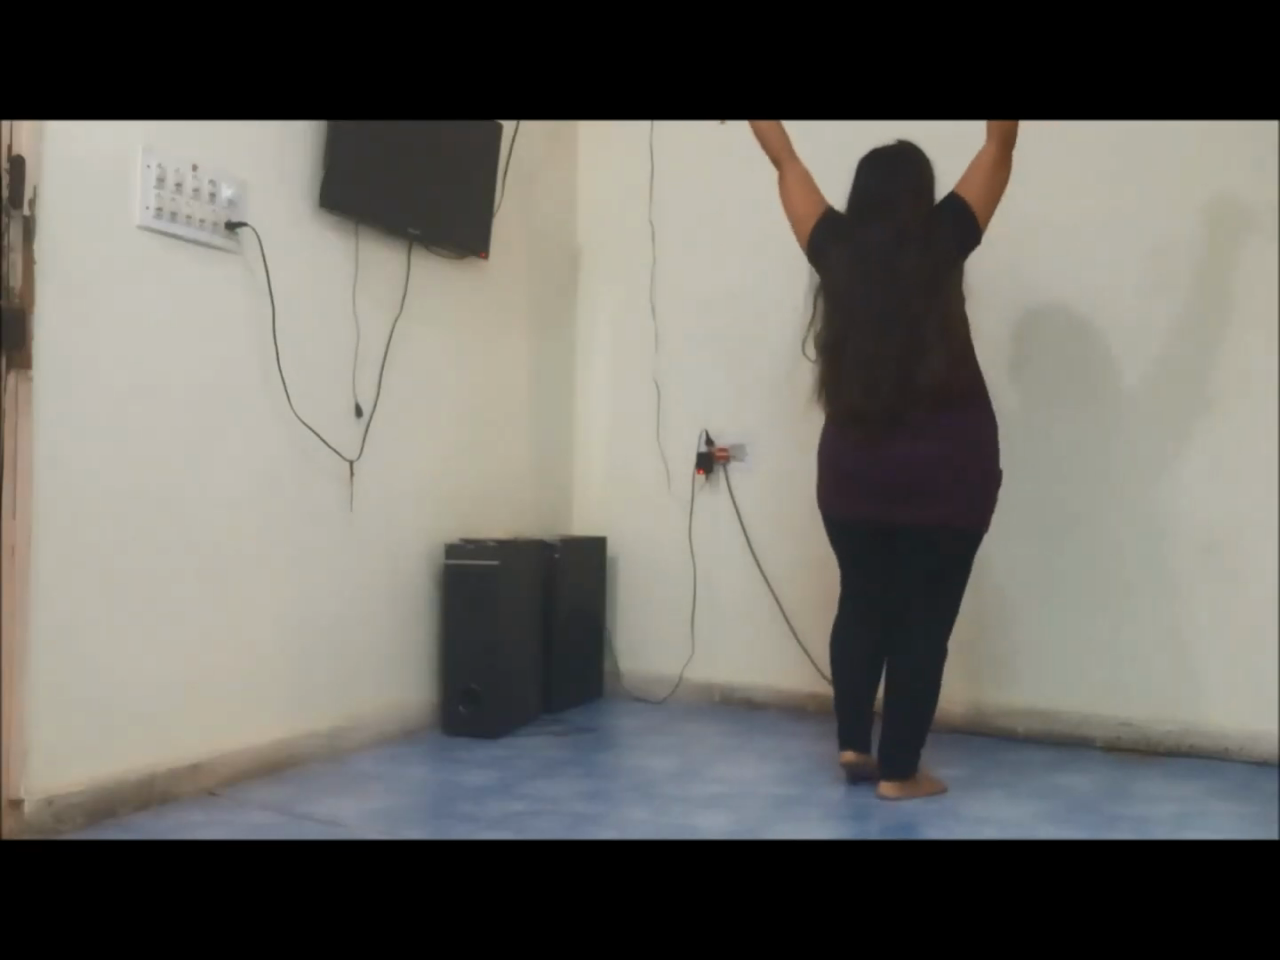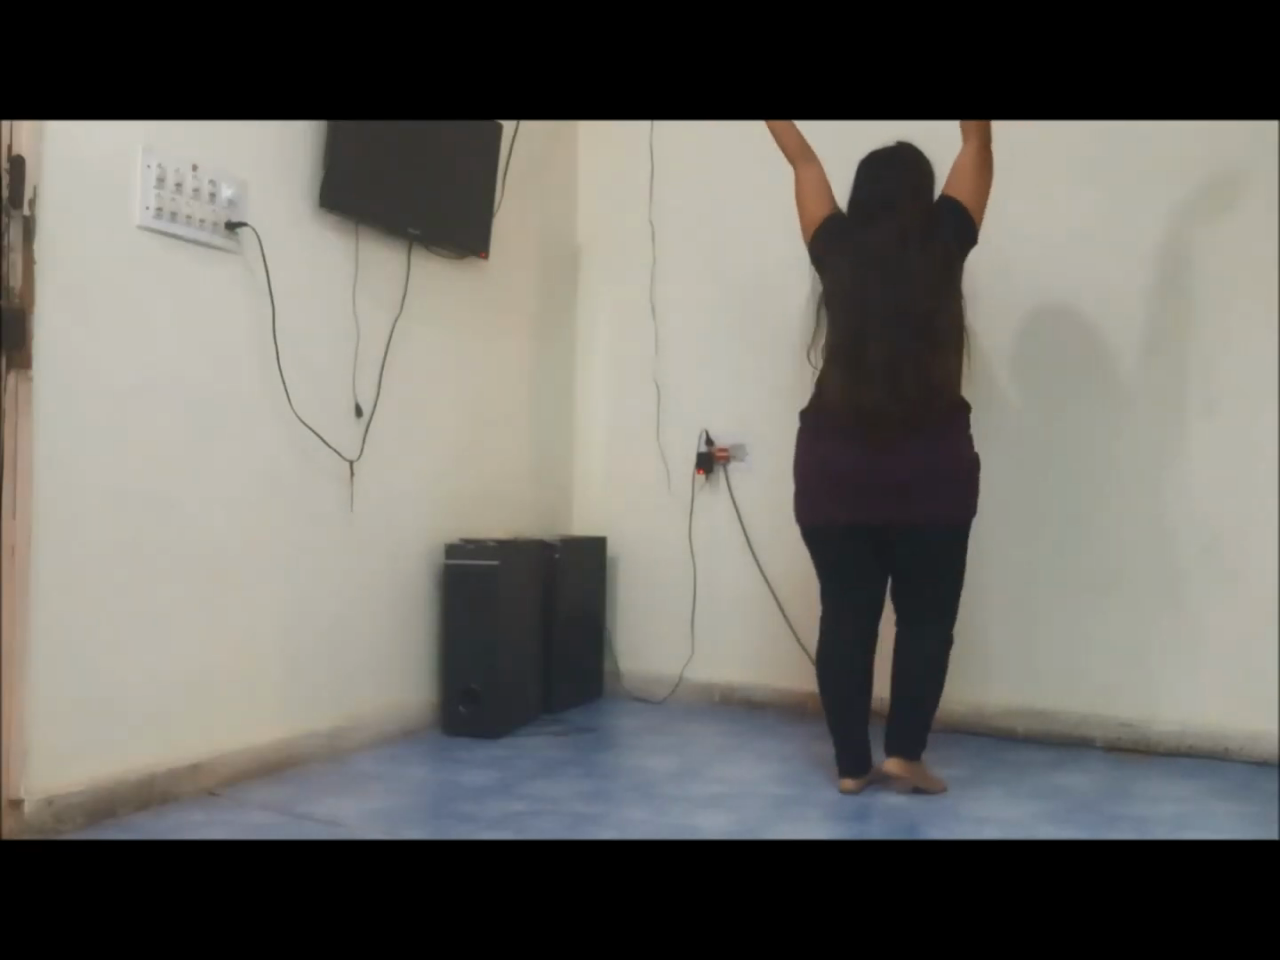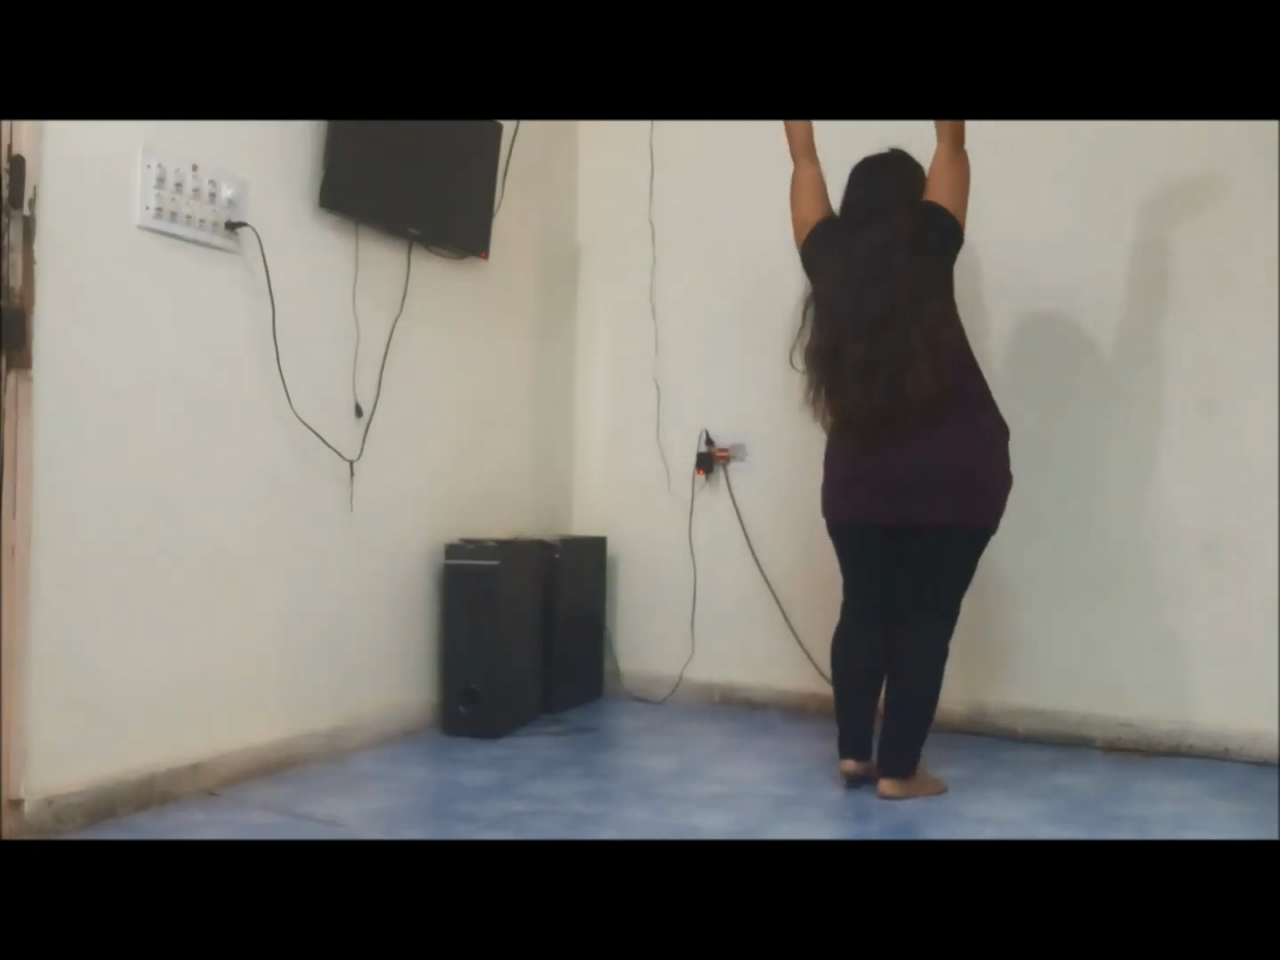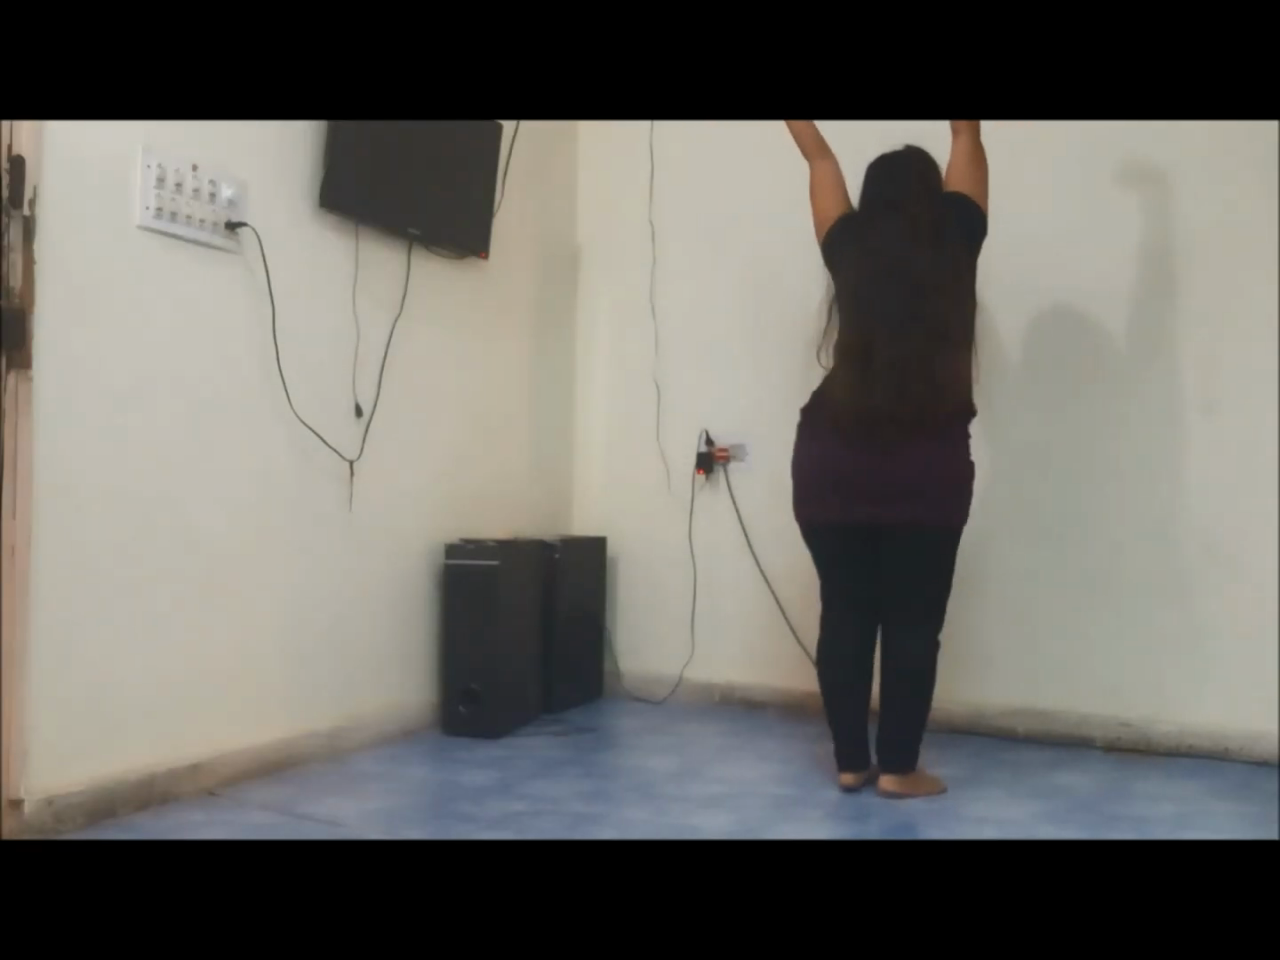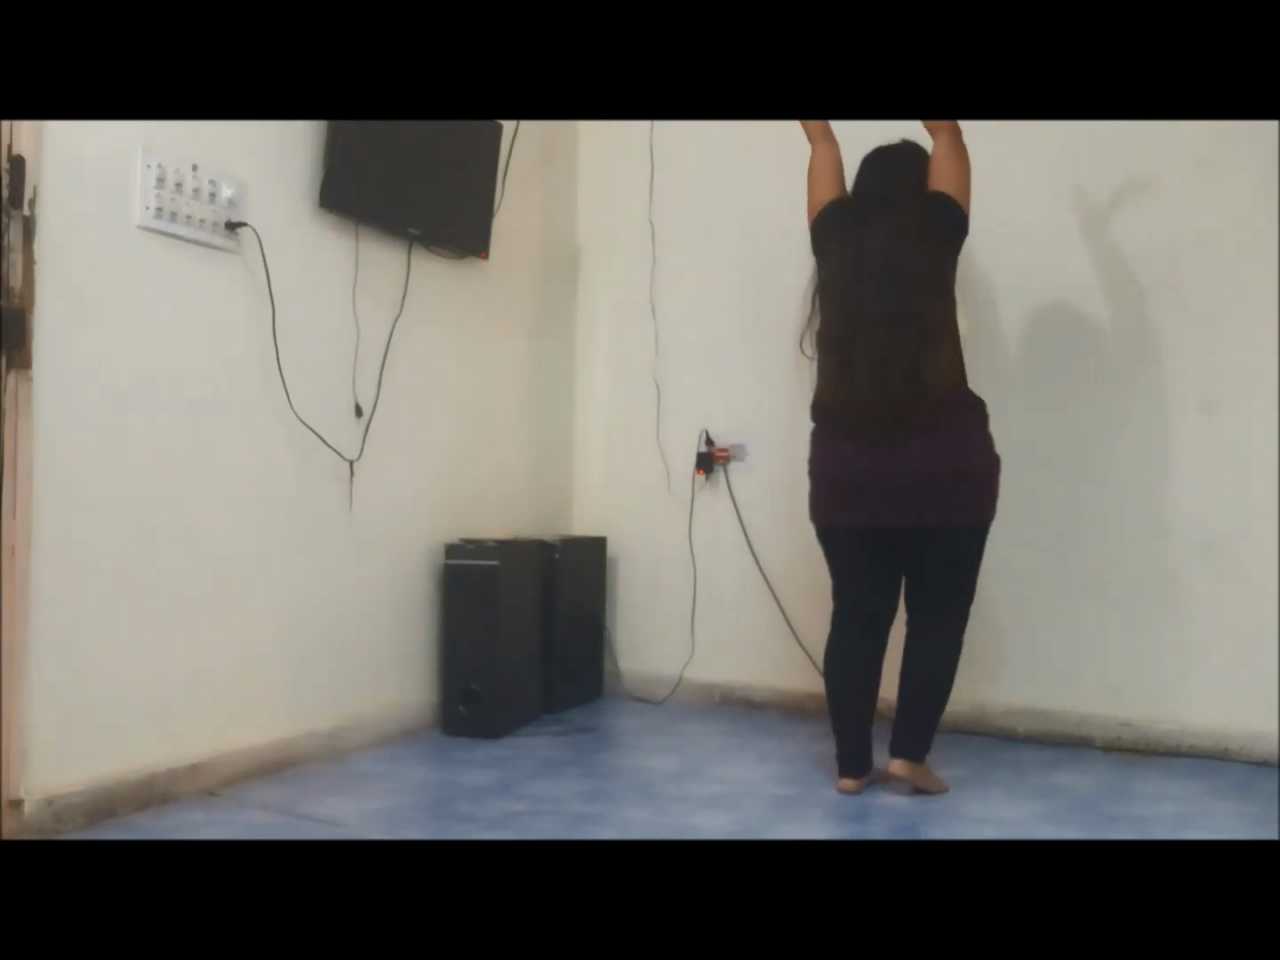
dt=0.5s
person 1, frame 1
left shoulder: (835, 249)
right shoulder: (942, 244)
left elbow: (785, 163)
right elbow: (999, 145)
left wrist: (767, 133)
left hip: (853, 463)
right hip: (945, 469)
left knee: (862, 604)
right knee: (924, 619)
left ankle: (854, 745)
right ankle: (900, 769)
person 1, frame 2
left shoulder: (836, 249)
right shoulder: (941, 245)
left elbow: (801, 158)
right elbow: (976, 144)
left wrist: (782, 131)
left hip: (834, 467)
right hip: (930, 470)
left knee: (845, 617)
right knee: (926, 617)
left ankle: (851, 763)
right ankle: (904, 753)
person 1, frame 3
left shoulder: (827, 256)
right shoulder: (929, 249)
left elbow: (804, 158)
right elbow: (951, 146)
left hip: (859, 471)
right hip: (952, 471)
left knee: (864, 612)
right knee: (925, 620)
left ankle: (854, 751)
right ankle: (898, 768)
person 1, frame 4
left shoulder: (848, 246)
right shoulder: (951, 243)
left elbow: (820, 158)
right elbow: (967, 140)
left wrist: (803, 131)
left hip: (832, 461)
right hip: (926, 470)
left knee: (845, 613)
right knee: (913, 620)
left ankle: (850, 759)
right ankle: (898, 764)
person 1, frame 5
left shoulder: (836, 241)
right shoulder: (934, 238)
left elbow: (822, 143)
right elbow: (948, 140)
left hip: (846, 466)
right hip: (943, 465)
left knee: (856, 616)
right knee: (937, 615)
left ankle: (852, 762)
right ankle: (909, 753)
